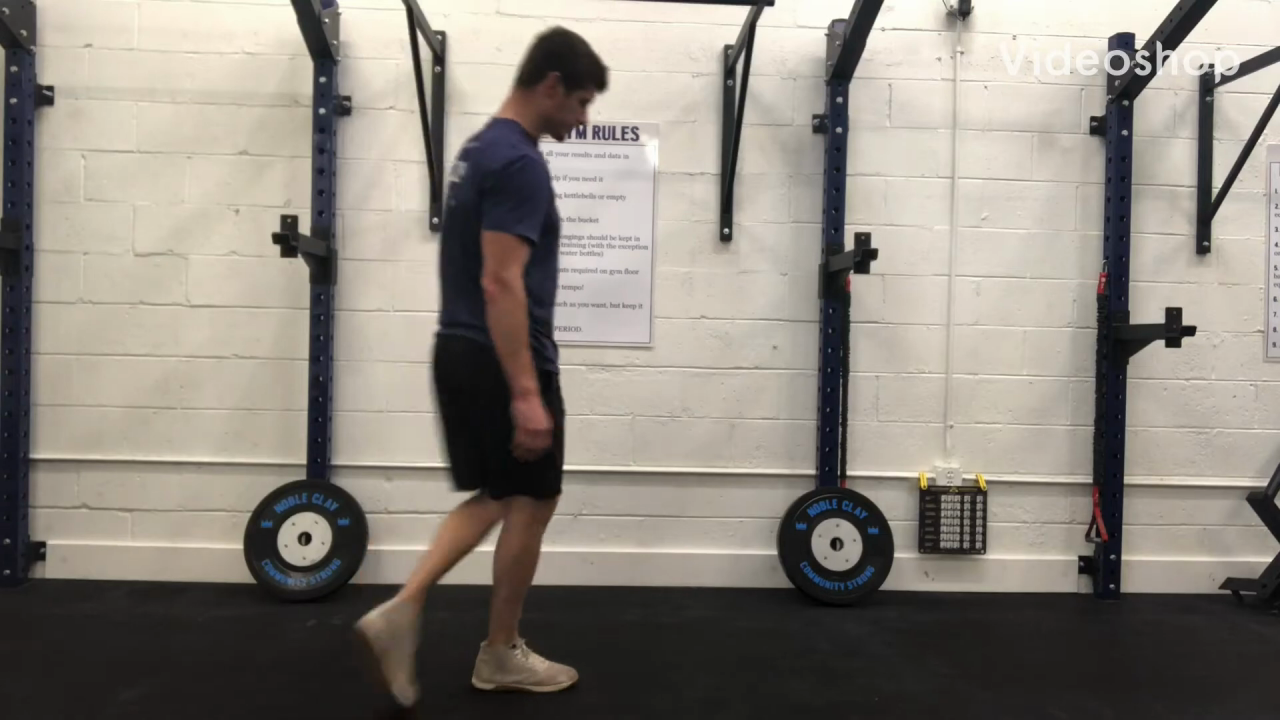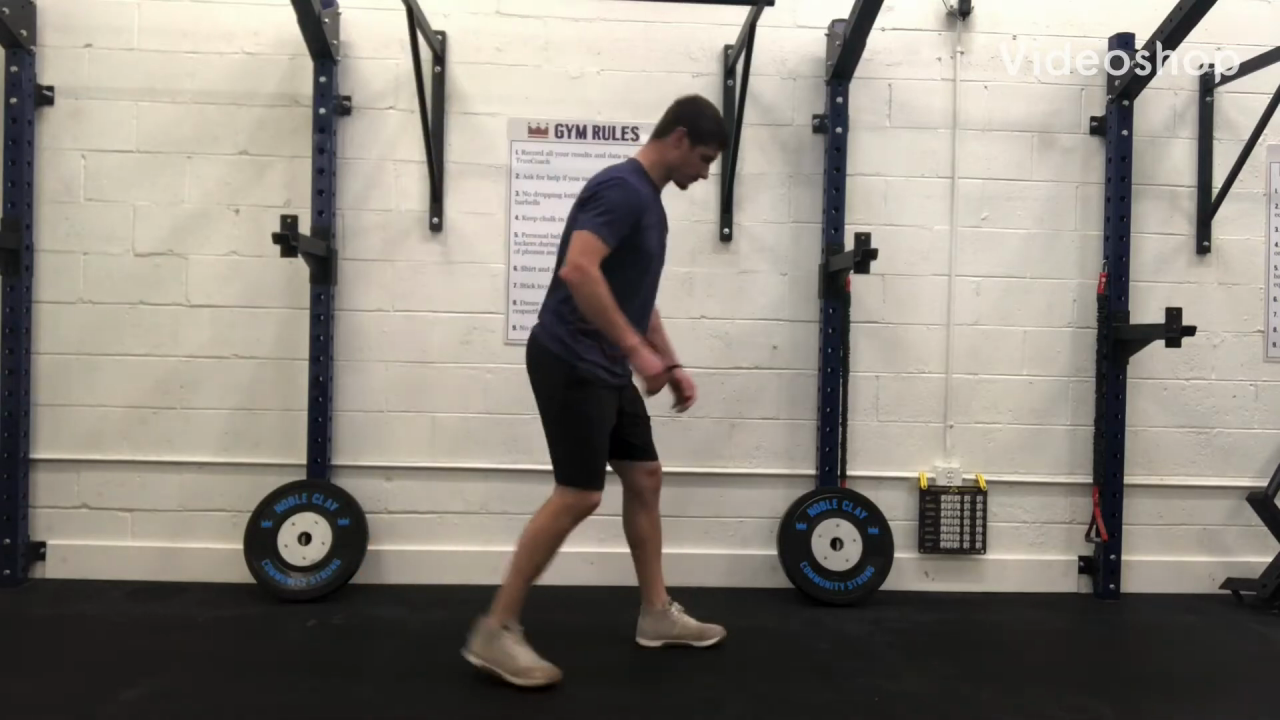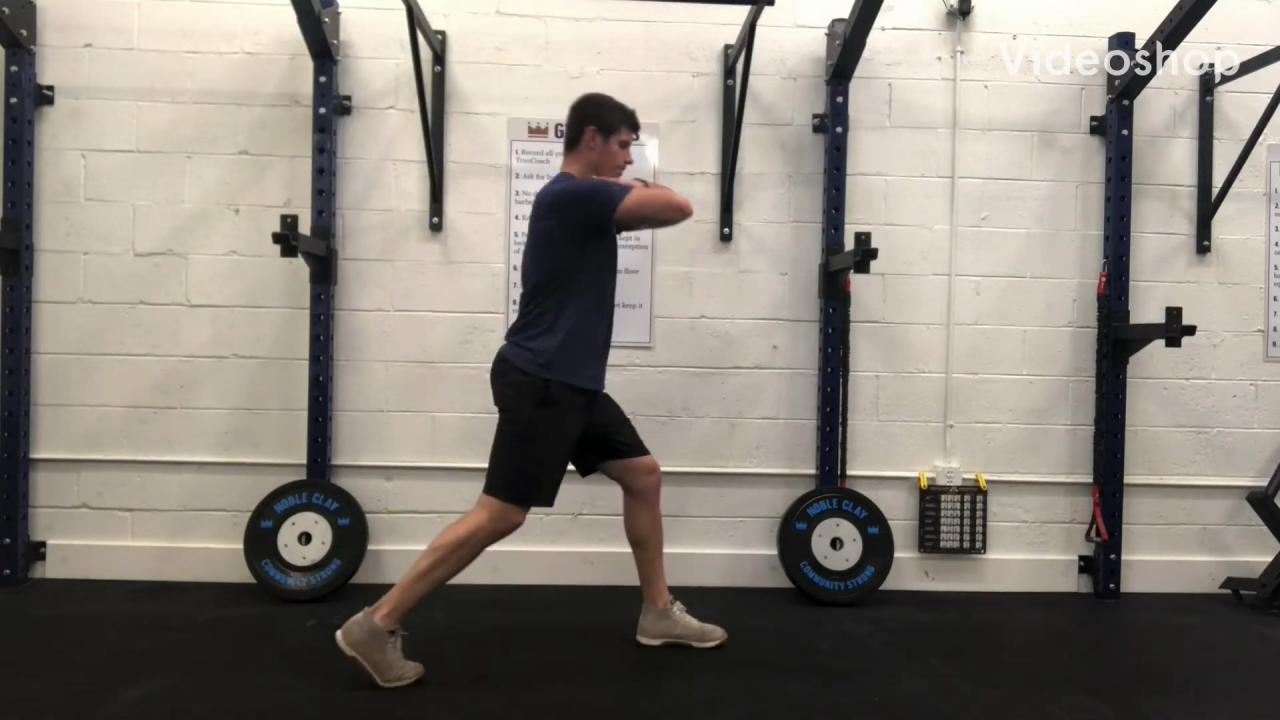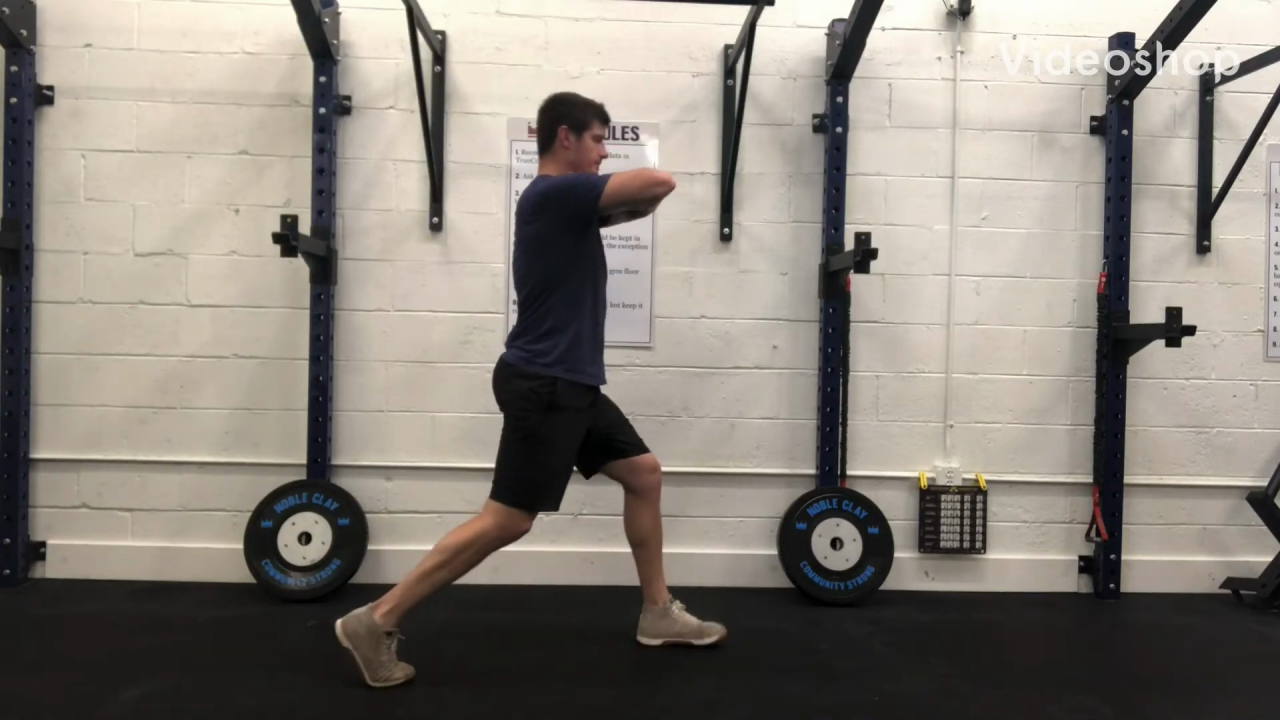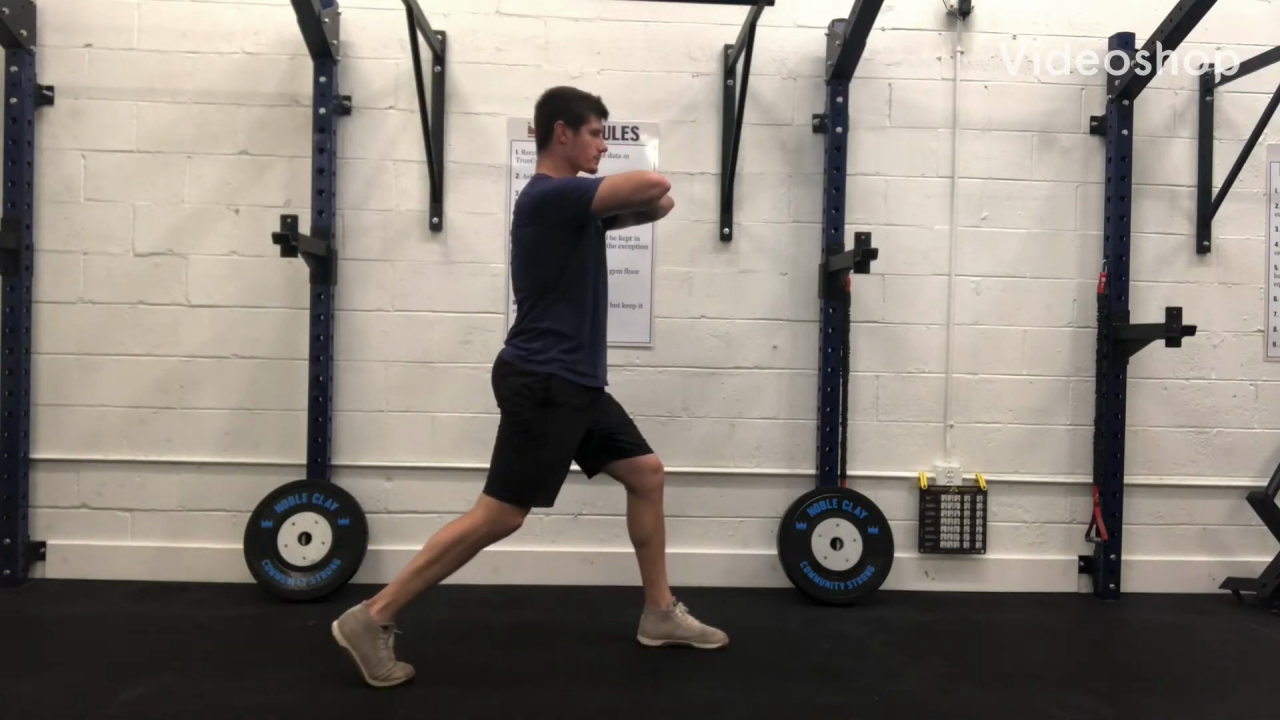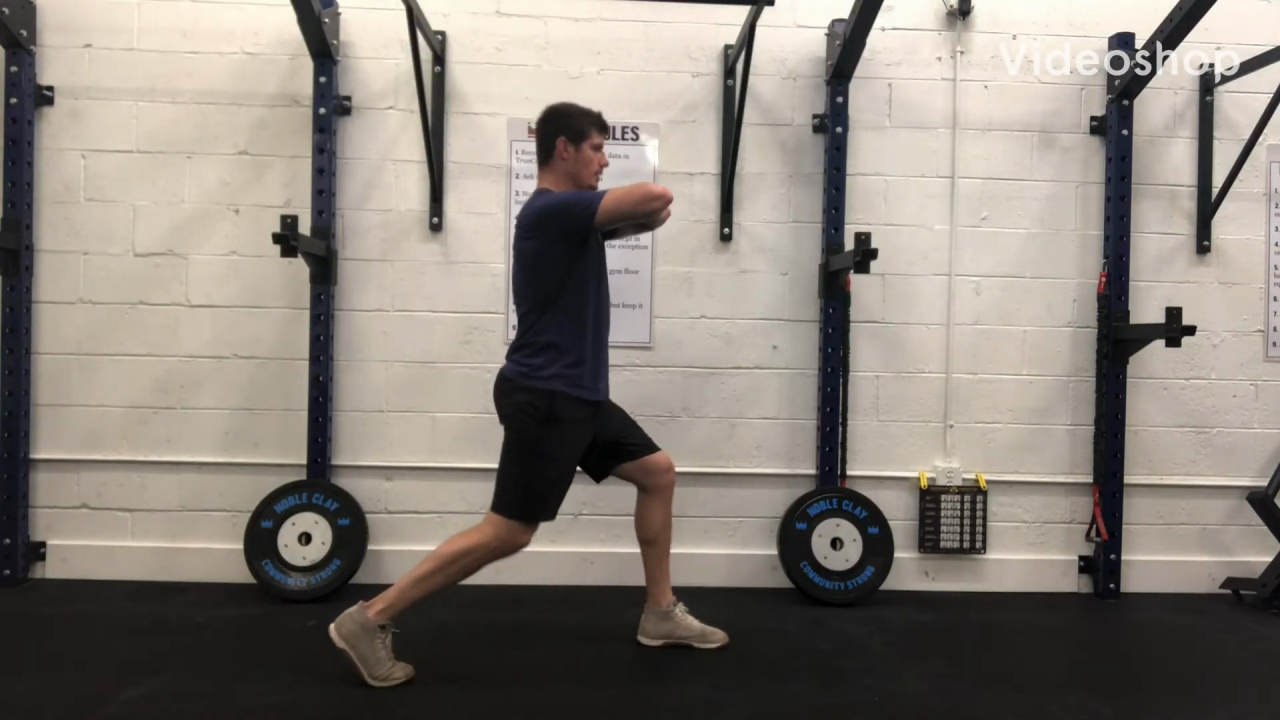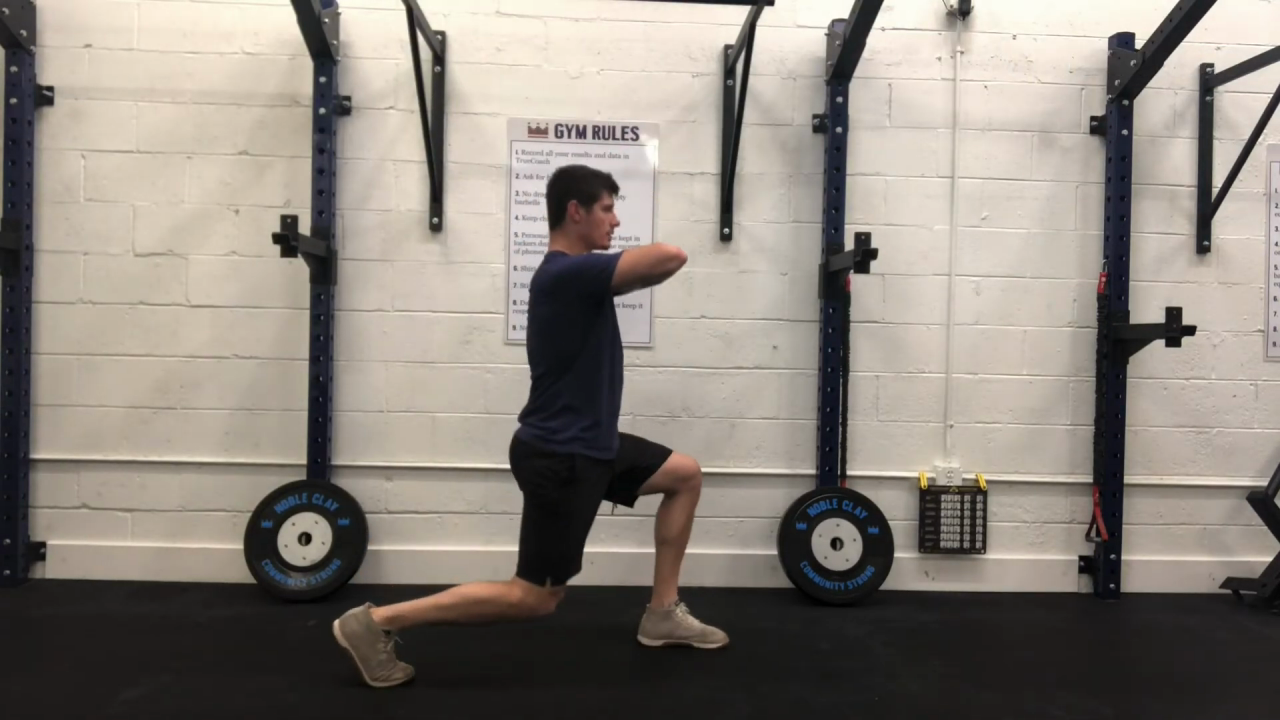
dt=0.7s
person 1, frame 1
left shoulder: (485, 149)
right shoulder: (517, 162)
right elbow: (501, 285)
right wrist: (527, 392)
left hip: (460, 353)
right hip: (500, 362)
left knee: (492, 498)
right knee: (531, 501)
left ankle: (400, 612)
right ankle: (501, 653)
person 1, frame 2
left shoulder: (650, 200)
right shoulder: (621, 188)
right elbow: (577, 270)
left wrist: (670, 363)
right wrist: (636, 349)
left hip: (607, 366)
right hip: (572, 361)
left knee: (644, 479)
right knee: (578, 496)
left ankle: (656, 613)
right ankle: (496, 630)
person 1, frame 3
left shoulder: (589, 201)
right shoulder: (572, 195)
left elbow: (664, 210)
right elbow: (677, 207)
left wrist: (631, 190)
right wrist: (631, 189)
left hip: (575, 382)
right hip: (538, 382)
left knee: (643, 476)
right knee: (501, 513)
left ankle: (660, 613)
right ankle: (376, 626)
person 1, frame 4
left shoulder: (570, 202)
right shoulder: (554, 193)
left elbow: (640, 201)
right elbow: (659, 183)
left wrist: (635, 200)
right wrist: (638, 193)
left hip: (570, 381)
right hip: (542, 384)
left knee: (644, 474)
right knee: (507, 519)
left ankle: (659, 613)
right ankle: (376, 622)
person 1, frame 5
left shoulder: (572, 200)
right shoulder: (549, 196)
left elbow: (655, 203)
right elbow: (653, 185)
left wrist: (647, 206)
right wrist: (647, 201)
left hip: (576, 382)
right hip: (542, 382)
left knee: (647, 475)
right knee: (499, 515)
left ankle: (661, 614)
right ankle: (371, 620)
person 1, frame 6
left shoulder: (568, 214)
right shoulder: (552, 210)
left elbow: (648, 214)
right elbow: (655, 197)
left wrist: (646, 214)
right wrist: (648, 207)
left hip: (576, 394)
right hip: (545, 397)
left knee: (658, 473)
right knee: (507, 533)
left ankle: (661, 613)
right ankle: (369, 620)
person 1, frame 7
left shoulder: (575, 273)
right shoulder: (567, 274)
left elbow: (650, 266)
right elbow: (670, 257)
left wrist: (642, 267)
right wrist: (646, 262)
left hip: (587, 444)
right hip: (561, 457)
left knee: (686, 476)
right knee: (533, 597)
left ankle: (663, 612)
right ankle: (376, 623)
